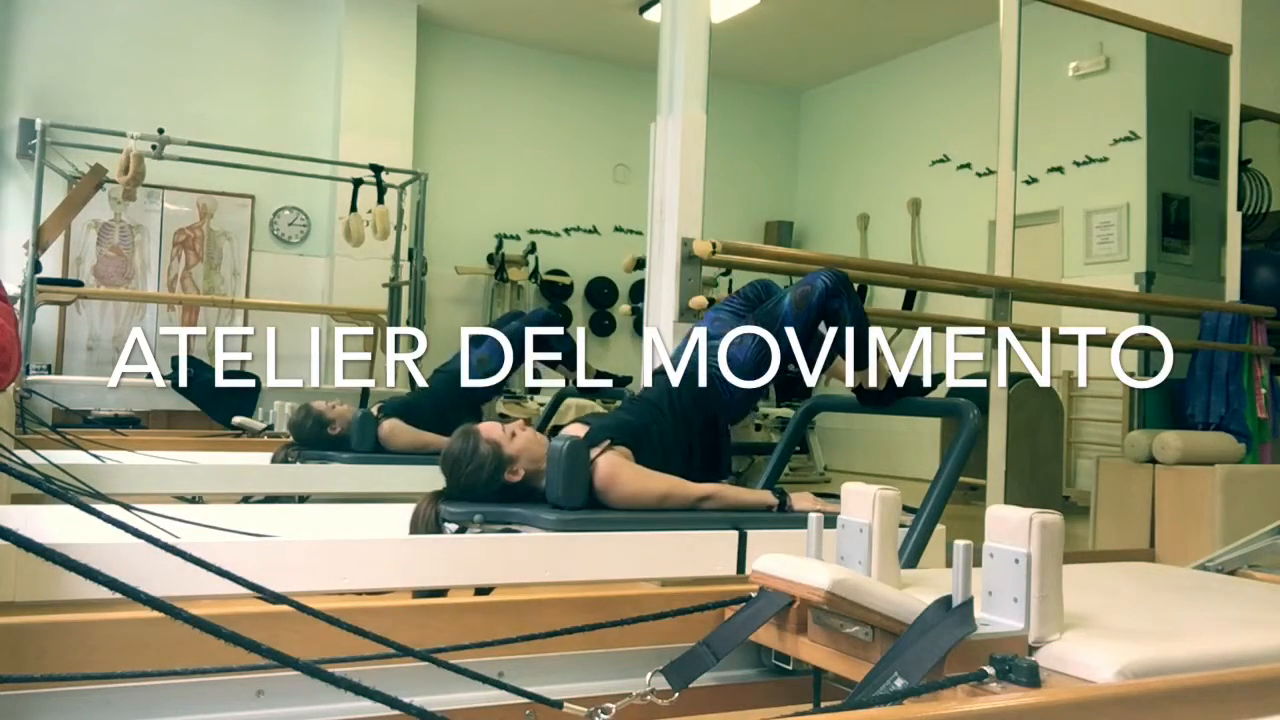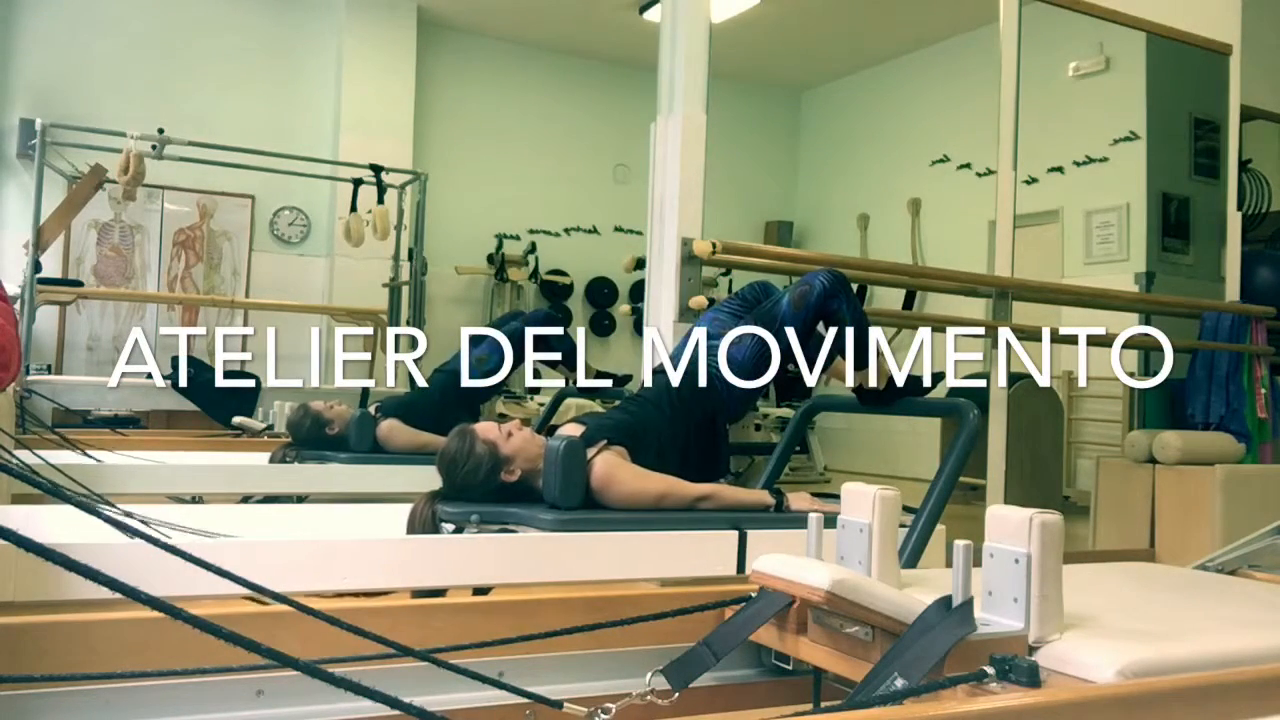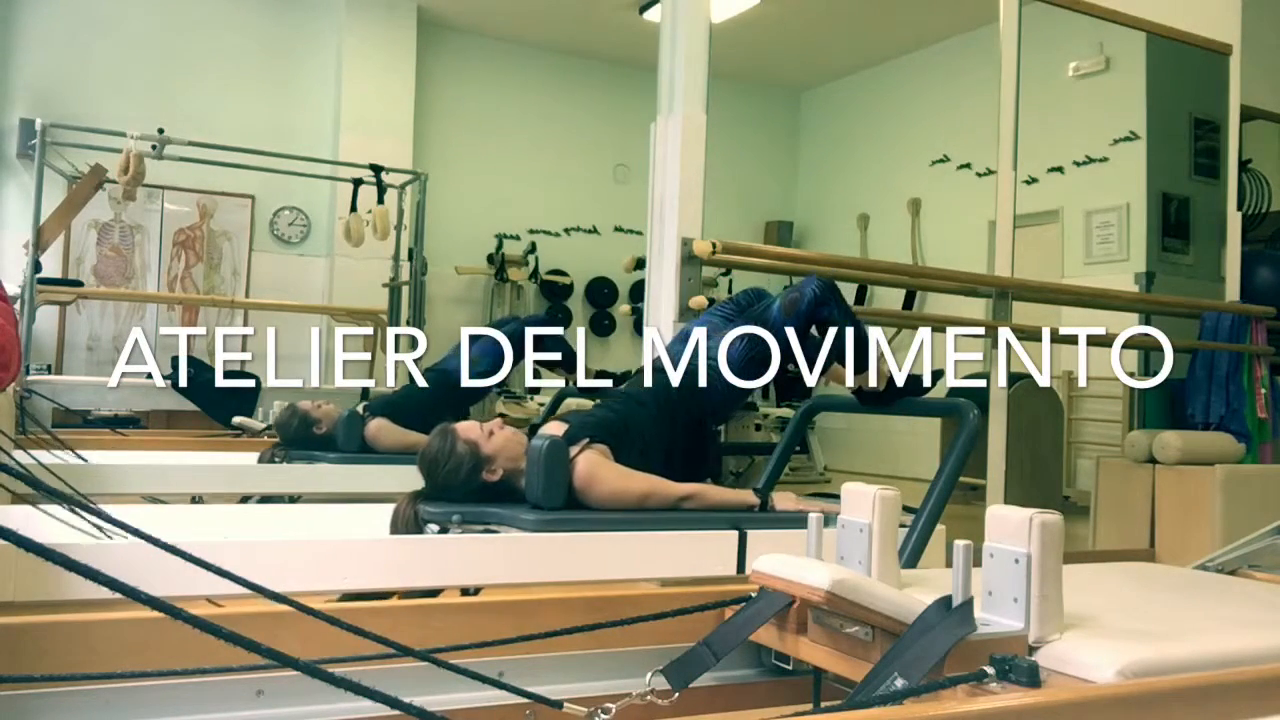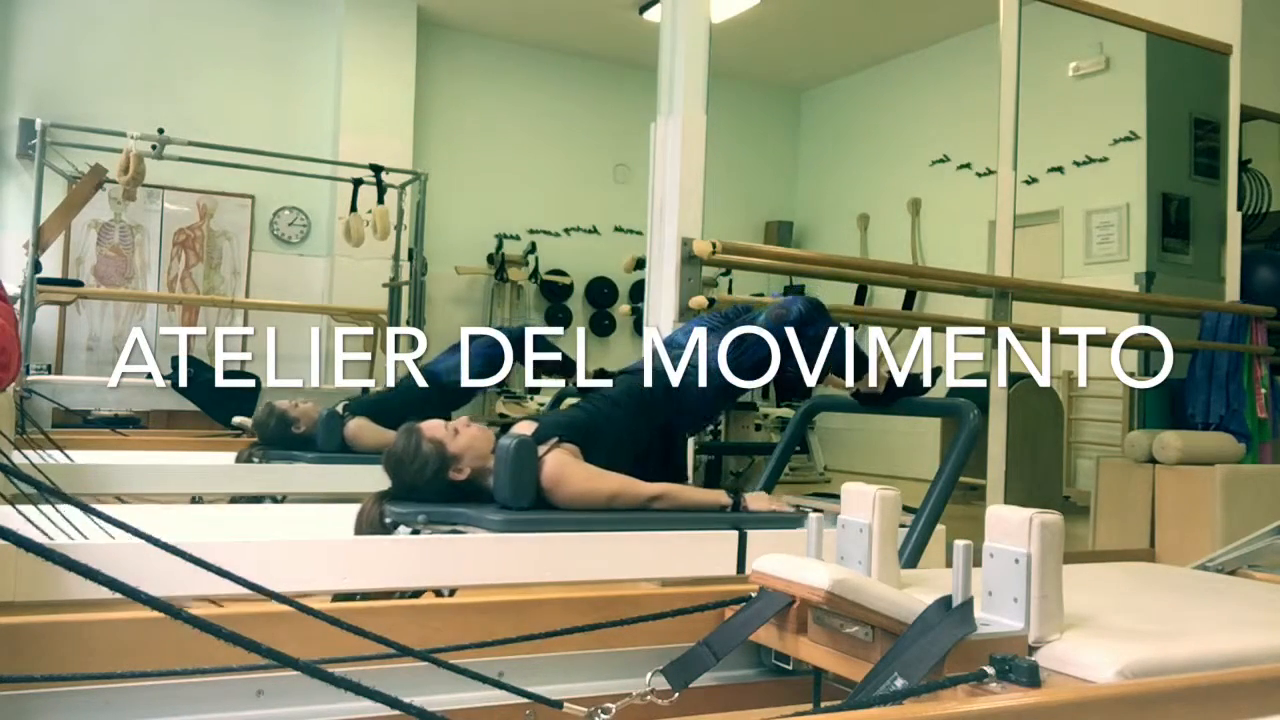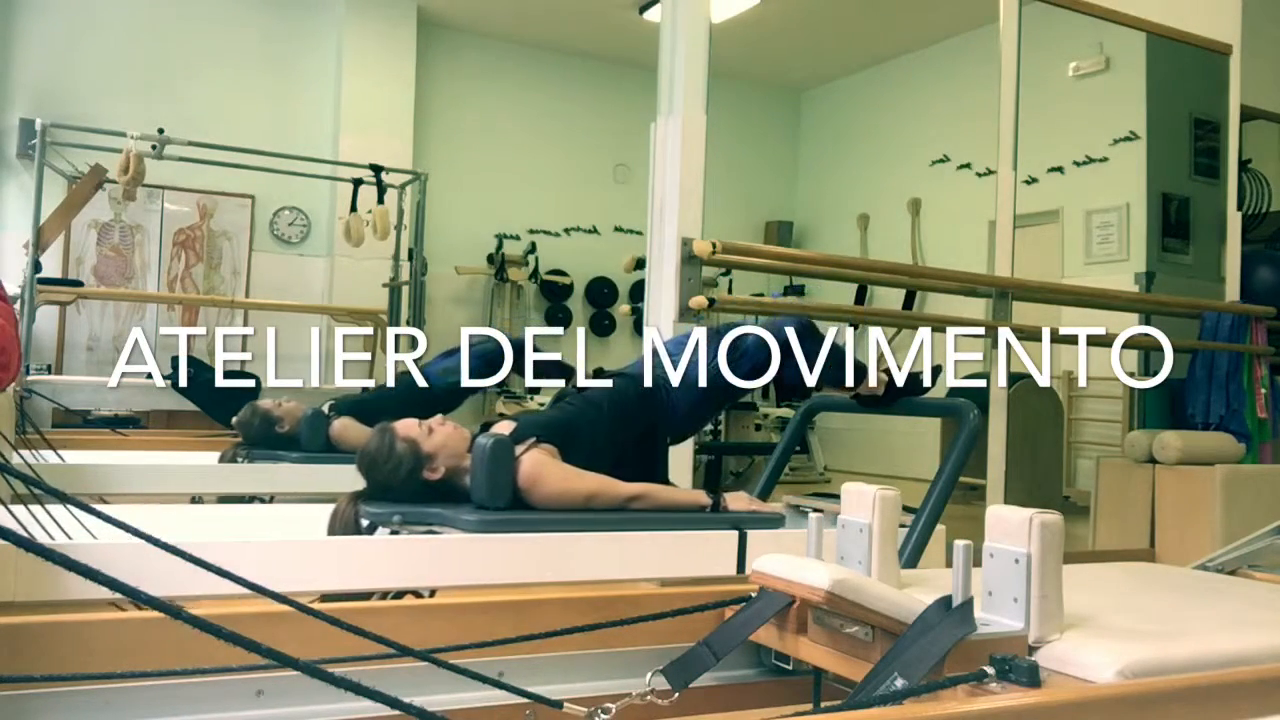
dt=0.3s
person 1, frame 1
right shoulder: (603, 477)
right elbow: (701, 496)
right wrist: (786, 501)
left hip: (680, 382)
right hip: (714, 391)
left knee: (765, 293)
right knee: (827, 286)
left ankle: (856, 380)
right ankle: (874, 383)
person 1, frame 2
right shoulder: (598, 477)
right elbow: (698, 495)
right wrist: (783, 501)
left hip: (675, 384)
left knee: (763, 294)
right knee: (824, 286)
left ankle: (855, 379)
right ankle: (874, 382)
person 1, frame 3
right shoulder: (583, 477)
right elbow: (682, 495)
right wrist: (768, 501)
left hip: (662, 383)
left knee: (756, 299)
right knee: (814, 295)
left ankle: (847, 377)
right ankle: (873, 382)
person 1, frame 4
right shoulder: (551, 476)
right elbow: (653, 495)
right wrist: (739, 502)
left hip: (643, 386)
right knee: (796, 316)
left ankle: (836, 379)
person 1, frame 5
right shoulder: (528, 478)
right elbow: (630, 496)
right wrist: (718, 502)
left hip: (621, 391)
right hip: (651, 406)
left knee: (741, 337)
right knee: (785, 335)
left ankle: (858, 384)
right ankle: (873, 386)
person 2, frame 1
right shoulder: (387, 433)
right elbow: (451, 445)
left hip: (448, 383)
right hip: (466, 388)
left knee: (518, 319)
right knee: (542, 320)
left ankle: (582, 376)
right ankle: (591, 379)
person 2, frame 2
right shoulder: (385, 434)
right elbow: (450, 445)
left hip: (448, 382)
left knee: (518, 319)
right knee: (541, 321)
left ankle: (581, 376)
right ankle: (591, 378)
person 2, frame 3
left shoulder: (352, 421)
right shoulder: (373, 433)
left hip: (437, 382)
left knee: (511, 323)
right knee: (532, 327)
left ankle: (572, 373)
right ankle: (587, 378)
person 2, frame 4
left shoulder: (329, 423)
right shoulder: (351, 432)
left hip: (421, 382)
left knee: (499, 337)
right knee: (518, 337)
left ankle: (562, 374)
right ankle: (578, 377)
person 2, frame 5
left shoulder: (314, 423)
right shoulder: (336, 431)
left hip: (412, 385)
right hip: (427, 393)
left knee: (487, 346)
right knee: (506, 350)
left ankle: (563, 378)
right ankle: (575, 380)
